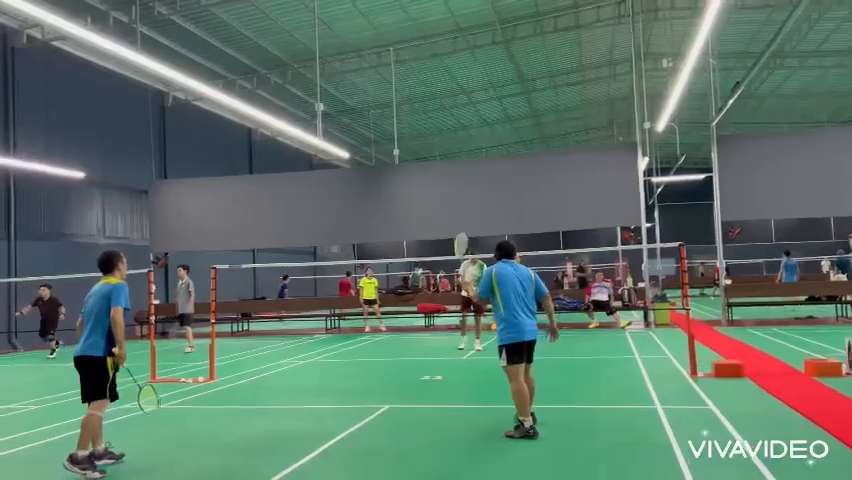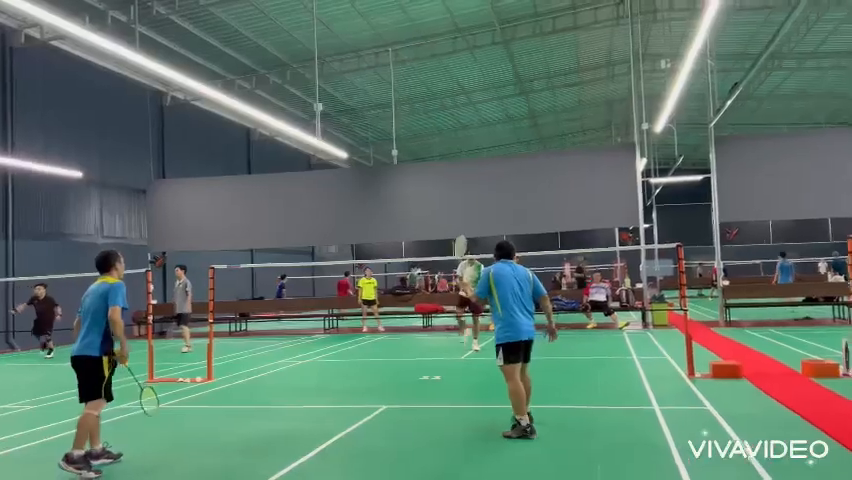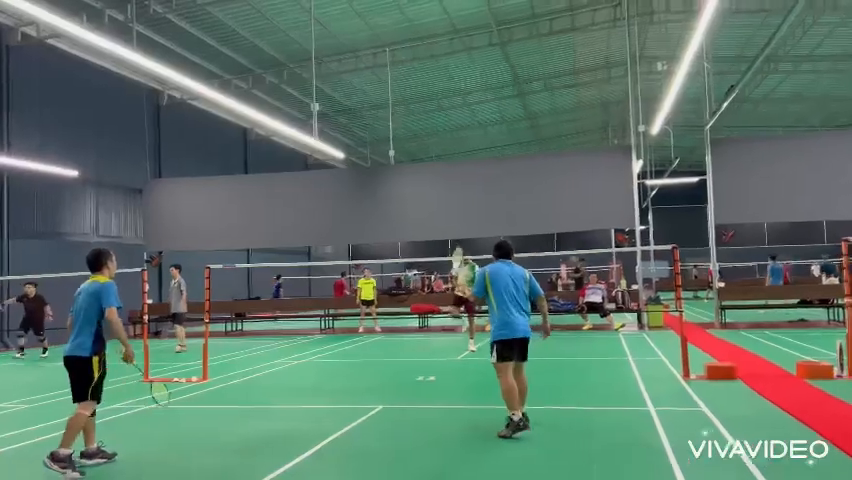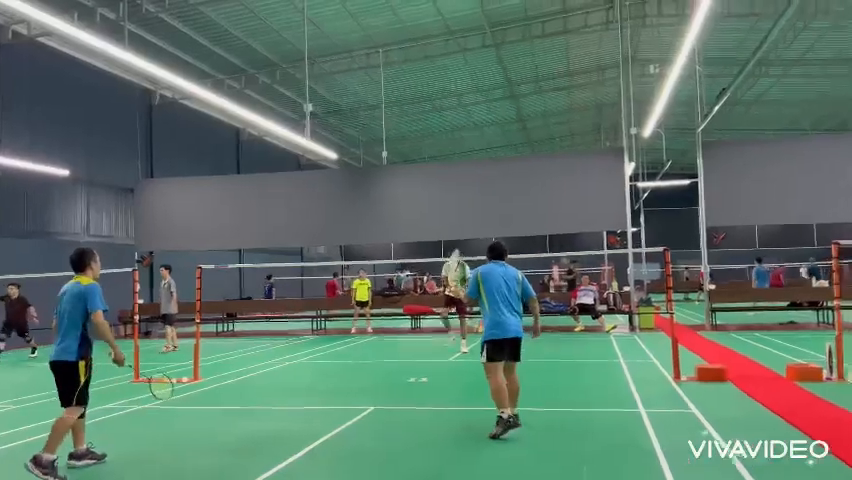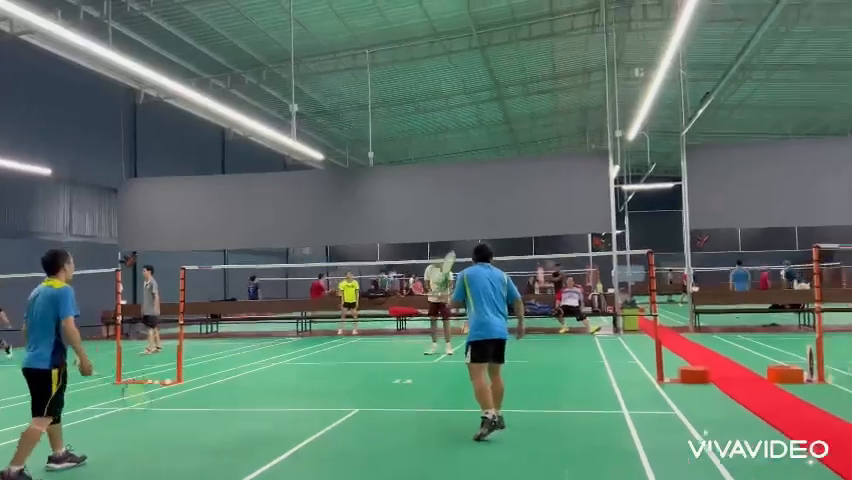
dt=0.1s
person 1, frame 1
left shoulder: (95, 289)
right shoulder: (119, 286)
left elbow: (80, 323)
right elbow: (116, 316)
right wrist: (121, 347)
left hip: (83, 353)
right hip: (100, 354)
left knee: (96, 405)
right knee: (99, 405)
left ankle: (99, 450)
right ankle: (78, 457)
person 1, frame 2
left shoulder: (92, 288)
right shoulder: (115, 285)
left elbow: (77, 322)
right elbow: (114, 315)
right wrist: (123, 346)
left hip: (80, 352)
right hip: (97, 353)
left knee: (94, 404)
right knee: (95, 404)
left ankle: (95, 451)
right ankle: (74, 456)
person 1, frame 3
left shoulder: (83, 287)
right shoulder: (107, 285)
left elbow: (71, 322)
right elbow: (111, 317)
right wrist: (127, 346)
left hip: (73, 353)
right hip: (88, 354)
left knee: (87, 404)
right knee: (86, 405)
left ankle: (91, 450)
right ankle: (61, 454)
person 1, frame 4
left shoulder: (66, 288)
right shoulder: (91, 287)
left elbow: (56, 324)
right elbow: (98, 319)
right wrist: (116, 349)
left hip: (60, 356)
right hip: (75, 356)
left knee: (77, 407)
right knee: (73, 410)
left ankle: (81, 451)
right ankle: (43, 460)
person 1, frame 5
left shoulder: (37, 291)
right shoulder: (64, 291)
left elbow: (26, 329)
right elbow: (68, 326)
right wrist: (83, 358)
left hip: (32, 362)
right hip: (49, 363)
left knee: (52, 412)
right knee: (43, 418)
left ankle: (59, 454)
person 2, frame 1
left shoulder: (492, 271)
right shoulder: (528, 272)
left elbow: (479, 299)
right elbow: (546, 298)
left wrist: (471, 292)
right wrist: (552, 322)
left hip: (511, 332)
right hip: (530, 330)
left knee: (515, 378)
right knee: (526, 373)
left ankle: (527, 426)
right ankle: (528, 413)
person 2, frame 2
left shoulder: (490, 272)
right shoulder: (526, 272)
left elbow: (477, 299)
right elbow: (544, 298)
right wrist: (550, 322)
left hip: (508, 332)
right hip: (527, 331)
left knee: (512, 377)
right knee: (522, 373)
left ankle: (523, 423)
right ankle: (525, 413)
person 2, frame 3
left shoulder: (486, 271)
right shoulder: (524, 272)
left elbow: (476, 299)
right elbow: (540, 298)
right wrist: (545, 321)
left hip: (503, 330)
right hip: (523, 329)
left knee: (504, 374)
right knee: (519, 372)
left ankle: (517, 419)
right ankle: (521, 413)
person 2, frame 4
left shoulder: (479, 272)
right shoulder: (517, 273)
left elbow: (469, 299)
right elbow: (532, 299)
left wrist: (465, 297)
right wrist: (536, 322)
left hip: (495, 330)
right hip: (515, 330)
left knee: (494, 374)
right knee: (510, 372)
left ankle: (505, 416)
right ankle: (513, 413)
person 2, frame 5
left shoulder: (465, 274)
right shoulder: (502, 275)
left elbow: (456, 302)
right elbow: (517, 301)
left wrist: (449, 303)
right wrist: (521, 324)
left hip: (480, 331)
right hip: (500, 331)
left knee: (478, 374)
right knee: (495, 374)
left ankle: (489, 417)
right ankle: (497, 415)
